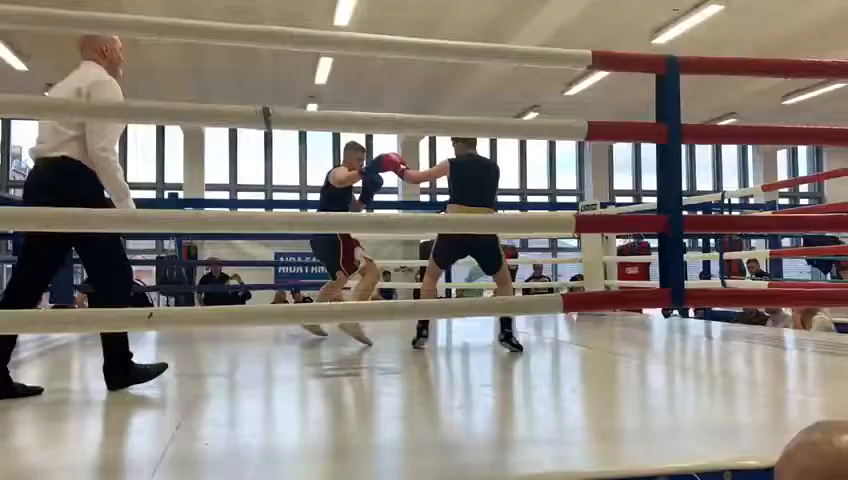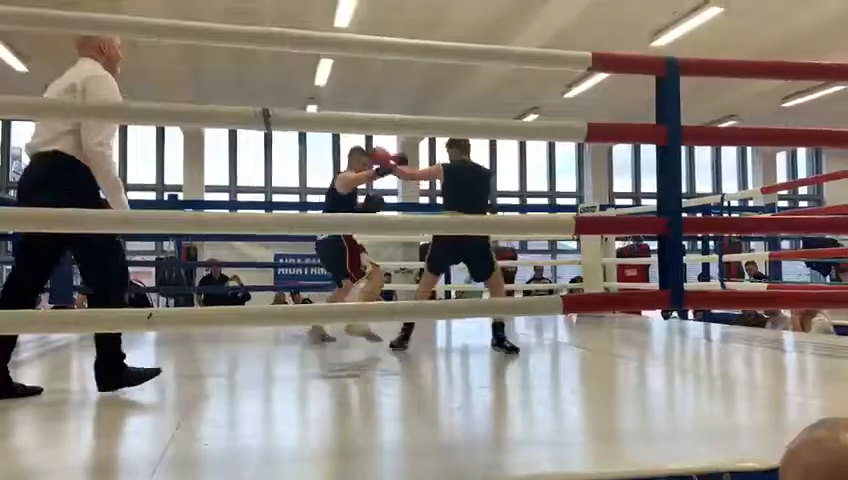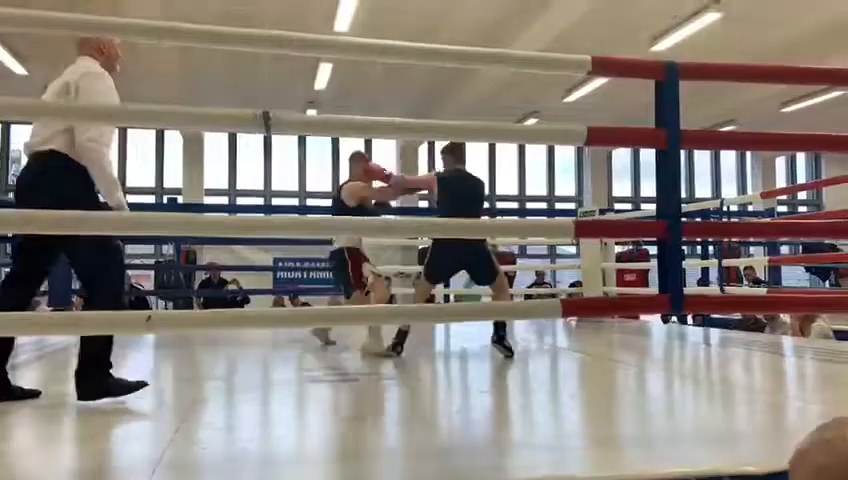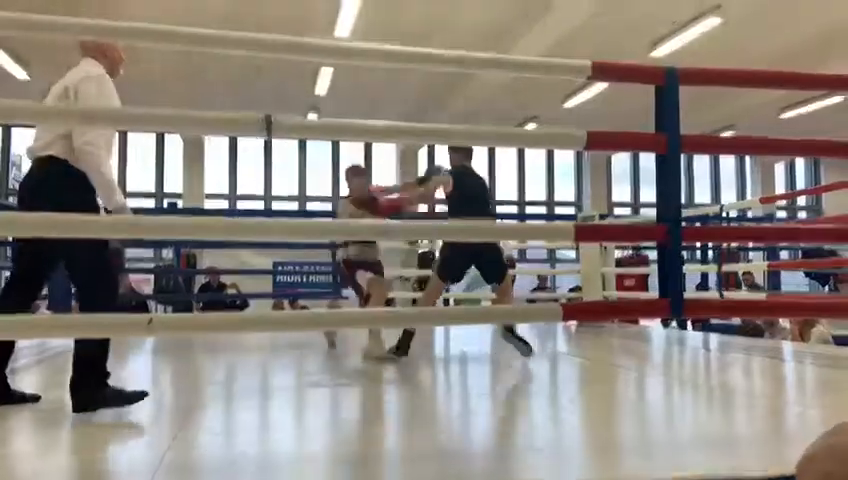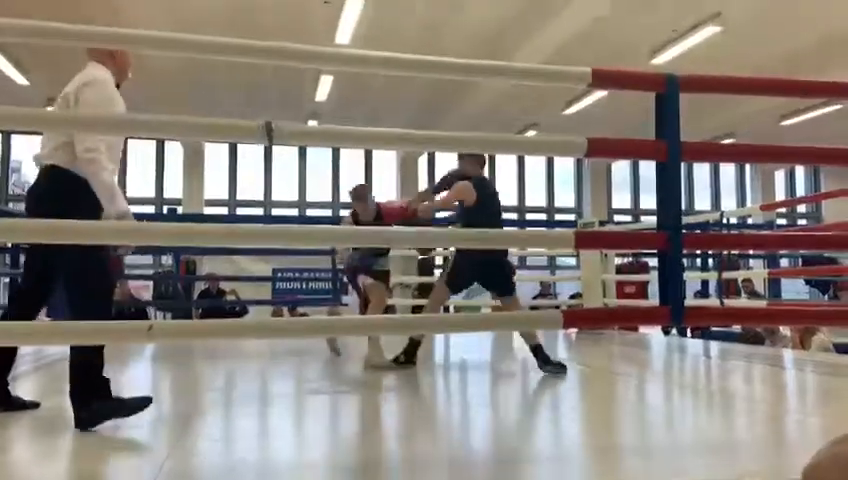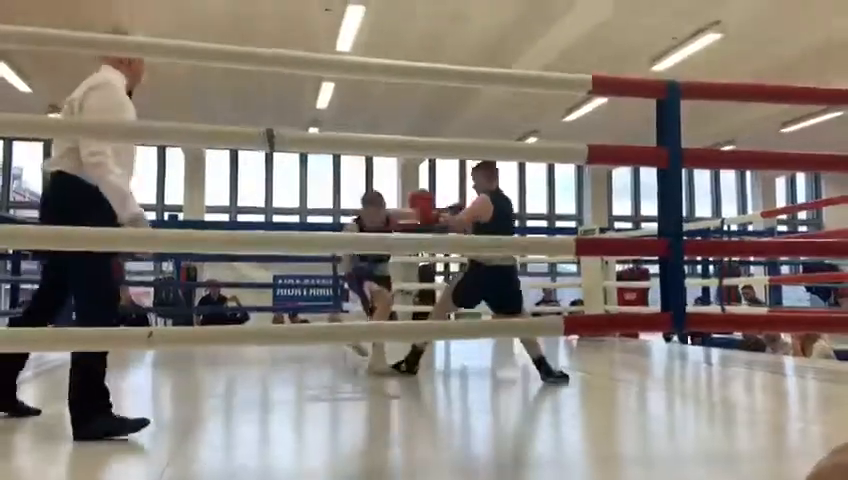
dt=0.1s
person 1, frame 1
left shoulder: (64, 87)
right shoulder: (102, 83)
right elbow: (101, 151)
right wrist: (125, 205)
left hip: (42, 182)
right hip: (74, 185)
right knee: (113, 276)
right ankle: (119, 367)
person 1, frame 2
left shoulder: (62, 83)
right shoulder: (98, 79)
right elbow: (96, 145)
right wrist: (119, 203)
left hip: (37, 179)
right hip: (68, 182)
right knee: (109, 273)
right ankle: (111, 368)
person 1, frame 3
left shoulder: (66, 80)
right shoulder: (94, 77)
right elbow: (91, 142)
right wrist: (116, 198)
left hip: (38, 178)
right hip: (65, 182)
right knee: (104, 276)
right ankle: (93, 374)
person 1, frame 4
left shoulder: (69, 82)
right shoulder: (95, 79)
right elbow: (88, 146)
right wrist: (116, 201)
left hip: (41, 184)
right hip: (65, 189)
right knee: (99, 284)
right ankle: (89, 384)
person 1, frame 5
left shoulder: (84, 87)
right shoulder: (99, 86)
right elbow: (90, 153)
right wrist: (118, 208)
left hip: (57, 194)
right hip: (69, 196)
left knee: (31, 295)
right knee: (93, 294)
right ankle: (90, 398)
person 1, frame 6
left shoulder: (98, 90)
right shoulder: (108, 89)
right elbow: (96, 158)
left wrist: (119, 212)
right wrist: (131, 211)
left hip: (70, 203)
right hip: (80, 204)
left knee: (49, 300)
right knee: (99, 304)
right ankle: (91, 411)
person 2, frame 1
left shoulder: (451, 165)
right shoulder: (493, 168)
left elbow: (415, 178)
left wrist: (400, 169)
left knee: (432, 274)
right knee: (504, 280)
left ankle: (423, 329)
right ankle: (506, 331)
person 2, frame 2
left shoulder: (444, 170)
right shoulder: (487, 174)
left elbow: (409, 174)
left wrist: (394, 165)
left hip: (447, 234)
right hip: (476, 236)
left knee: (426, 284)
right knee: (496, 285)
left ankle: (406, 334)
right ankle: (499, 335)
person 2, frame 3
left shoulder: (438, 179)
right shoulder: (478, 185)
left elbow: (409, 182)
left hip: (445, 244)
right hip: (475, 245)
left knee: (421, 294)
right knee: (501, 287)
left ankle: (399, 341)
right ankle: (499, 334)
person 2, frame 4
left shoulder: (450, 177)
right shoulder: (481, 182)
left hip: (460, 241)
right hip: (487, 241)
left knee: (431, 293)
right knee: (505, 289)
left ankle: (404, 343)
right ankle: (510, 333)
person 2, frame 5
left shoulder: (465, 186)
right shoulder: (490, 189)
left elbow: (434, 208)
left hip: (473, 254)
right hip: (497, 255)
left knee: (435, 301)
right knee: (513, 308)
left ankle: (410, 352)
right ankle: (542, 357)
person 2, frame 6
left shoulder: (485, 200)
right shoulder: (505, 202)
left elbow: (458, 225)
left hip: (482, 269)
right hip: (506, 271)
left knee: (440, 310)
left ankle: (412, 361)
right ankle: (545, 368)
person 3, frame 1
left shoulder: (345, 182)
right shoulder: (337, 174)
left elbow: (351, 209)
right elbow: (345, 178)
left wrist: (365, 197)
right wrist: (371, 168)
left hip: (320, 237)
right hip: (332, 235)
left knee: (339, 279)
right knee: (371, 271)
left ankle: (311, 321)
right ankle: (350, 319)
person 3, frame 2
left shoulder: (349, 184)
right shoulder: (345, 178)
left elbow: (351, 213)
right elbow: (365, 176)
left hip: (326, 242)
right hip: (338, 239)
left knee: (346, 286)
right knee: (376, 276)
left ankle: (317, 327)
right ankle: (357, 321)
person 3, frame 3
left shoulder: (350, 189)
right shoulder: (353, 188)
right elbow: (388, 193)
left hip: (345, 251)
right hip: (345, 252)
left knee: (356, 298)
right knee: (381, 288)
left ankle: (323, 327)
right ankle: (373, 342)
person 3, frame 4
left shoulder: (374, 198)
right shoulder: (346, 206)
left hip: (371, 258)
right hip: (352, 260)
left knee: (370, 304)
right knee: (378, 290)
right ankle: (374, 346)
person 3, frame 5
left shoulder: (385, 210)
right shoulder: (349, 222)
right elbow: (347, 256)
left hip: (382, 268)
right hip: (360, 268)
left knee: (371, 313)
right knee: (379, 296)
right ankle: (374, 354)
person 3, frame 6
left shoulder: (389, 218)
right shoulder: (353, 229)
right elbow: (346, 263)
right wrist: (354, 272)
left hip: (382, 273)
right hip: (361, 275)
left knee: (381, 312)
right knee: (384, 301)
right ankle: (377, 360)
